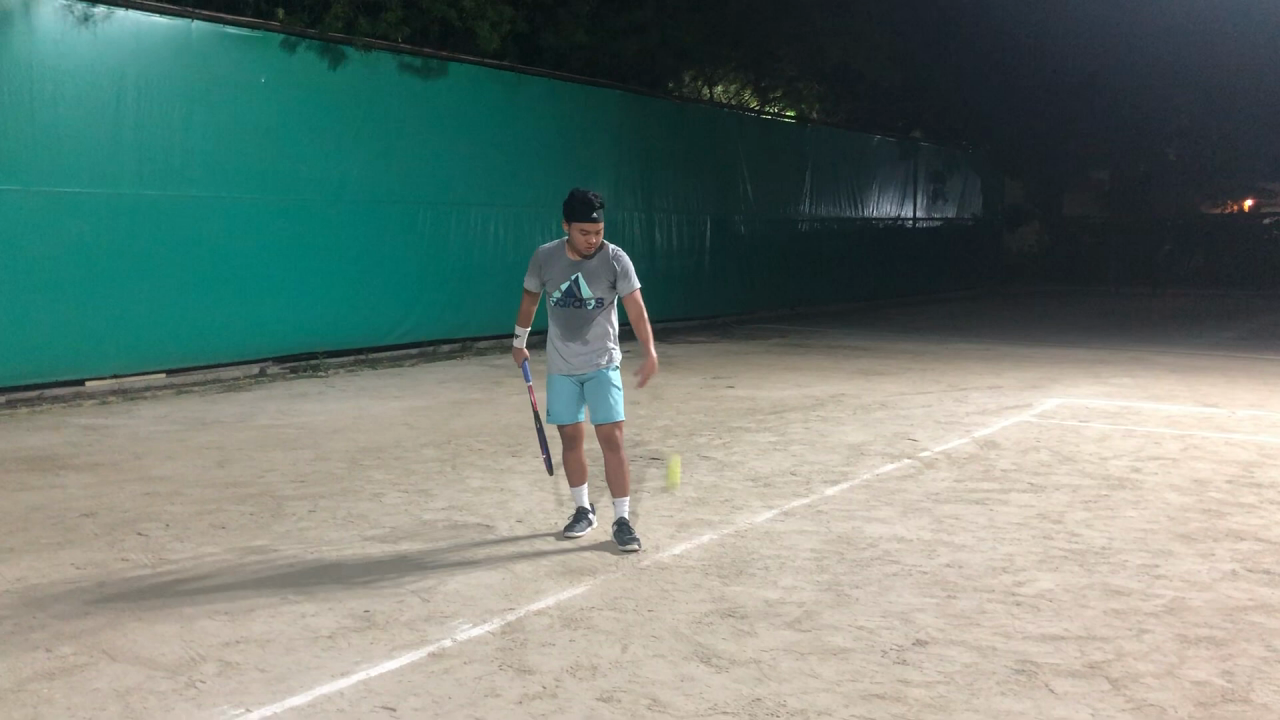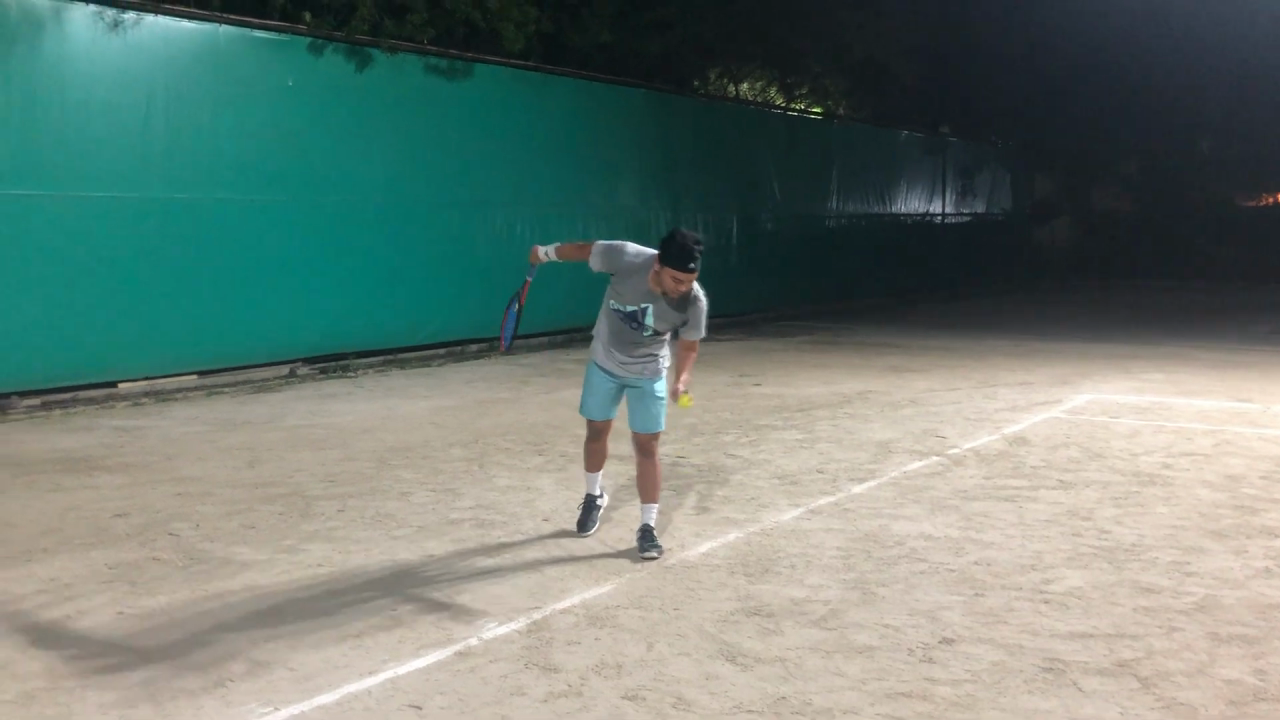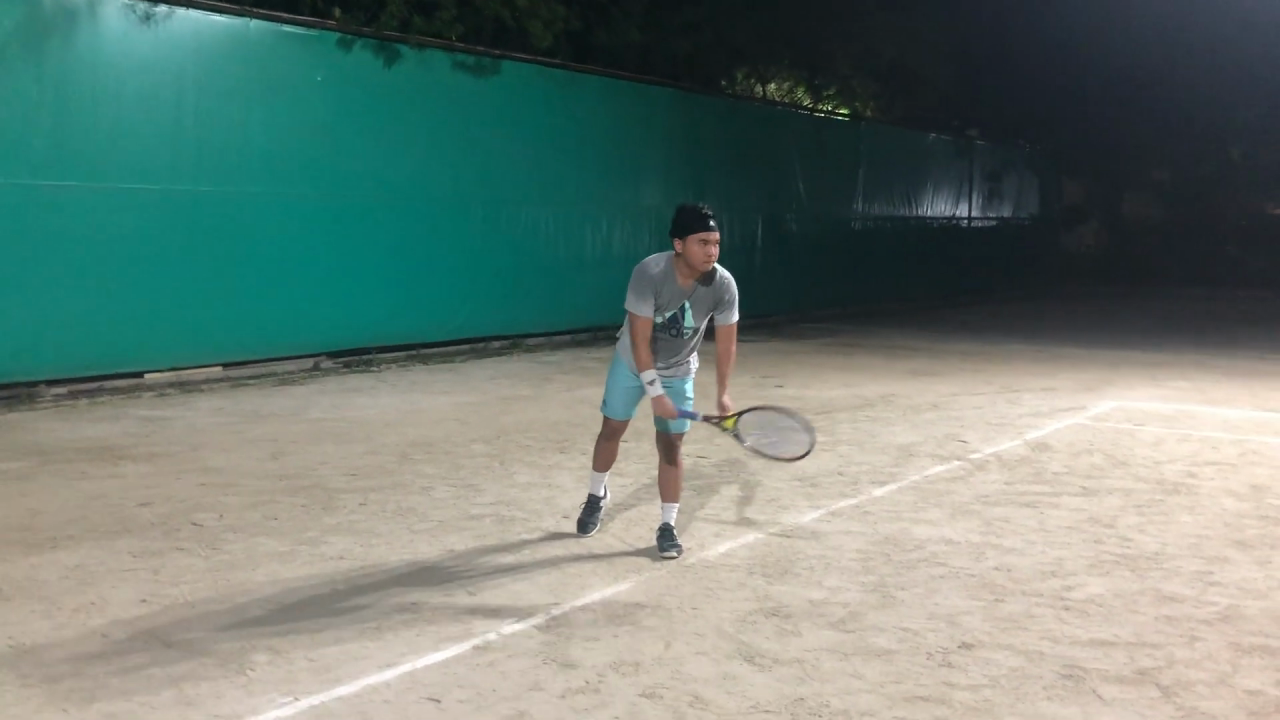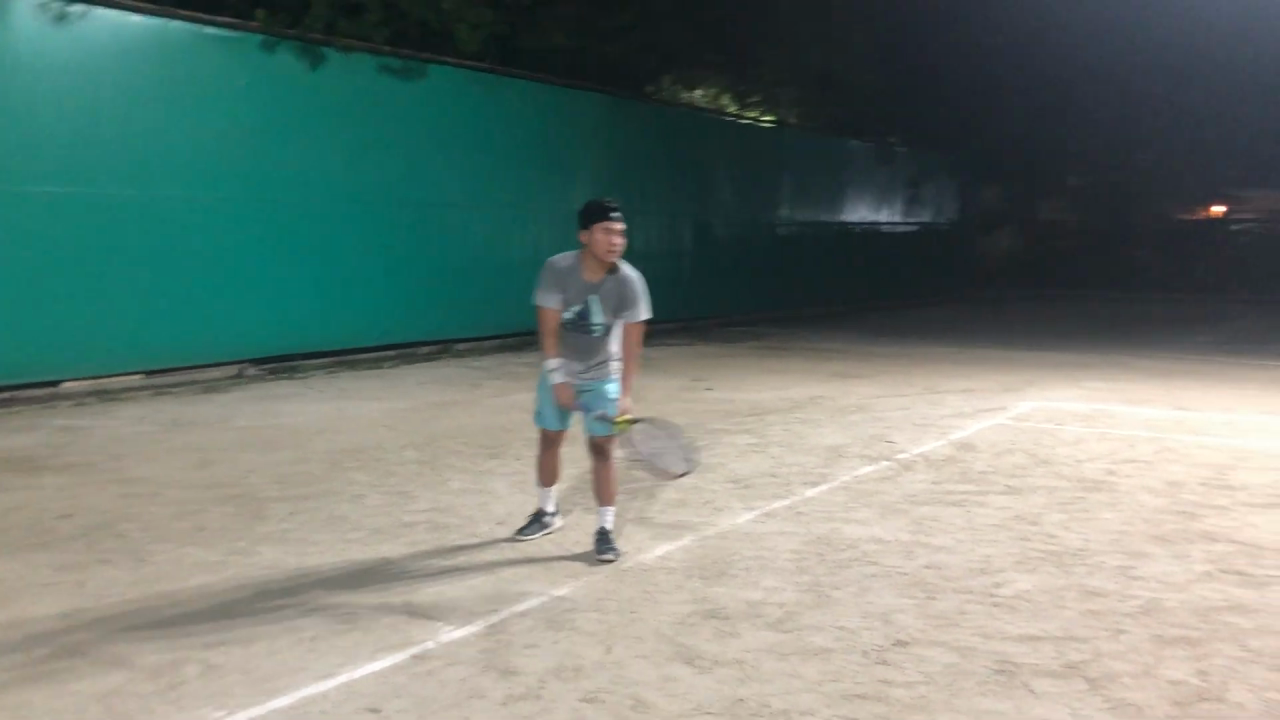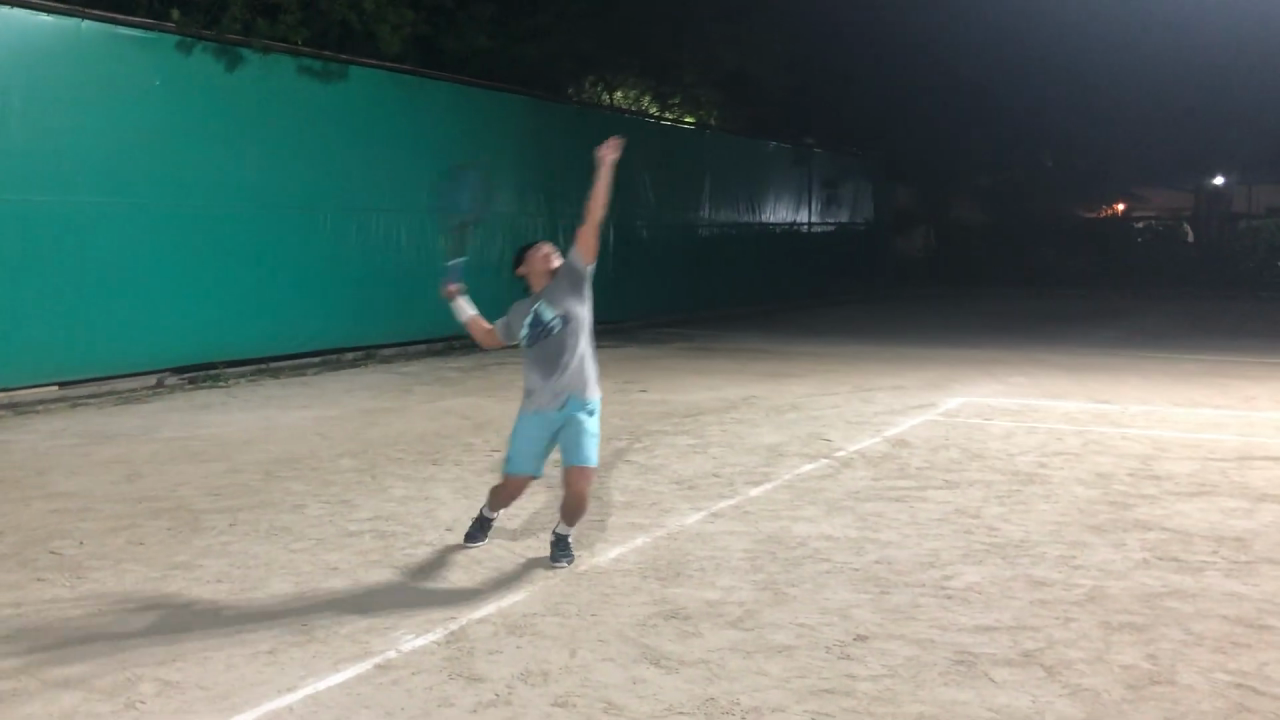
dt=1s
person 1, frame 1
left shoulder: (616, 259)
right shoulder: (544, 257)
left elbow: (635, 307)
right elbow: (530, 298)
left wrist: (649, 351)
right wrist: (519, 341)
left hip: (603, 365)
right hip: (561, 367)
left knee: (611, 439)
right knee: (571, 438)
left ankle: (622, 520)
right ankle: (583, 510)
person 1, frame 2
left shoulder: (695, 303)
right shoulder: (626, 258)
left elbow: (688, 348)
right elbow: (583, 250)
left wrist: (682, 380)
right wrist: (546, 252)
left hip: (649, 371)
right hip: (604, 361)
left knee: (646, 446)
right knee: (596, 431)
left ankle: (648, 527)
right ankle: (594, 497)
person 1, frame 3
left shoulder: (723, 286)
right shoulder: (648, 273)
left elbow: (725, 341)
right elbow: (640, 338)
left wrist: (723, 392)
right wrist: (655, 392)
left hip: (679, 371)
right hip: (633, 362)
left knee: (671, 446)
right knee: (612, 429)
left ankle: (667, 526)
right ankle: (597, 496)
person 1, frame 4
left shoulder: (629, 282)
right shoulder: (557, 270)
left elbow: (632, 342)
right elbow: (549, 330)
left wrist: (625, 393)
right wrist: (558, 379)
left hip: (603, 376)
right hip: (560, 373)
left knee: (602, 447)
right knee: (549, 440)
left ankle: (605, 529)
right ankle: (547, 512)
person 1, frame 5
left shoulder: (573, 283)
right shoulder: (520, 312)
left elbow: (590, 223)
right elbow: (489, 338)
left wrist: (604, 167)
right wrist: (461, 302)
left hip: (579, 406)
right hip: (538, 411)
left knee: (578, 486)
right knee: (513, 486)
left ankle: (563, 535)
right ankle: (487, 515)
